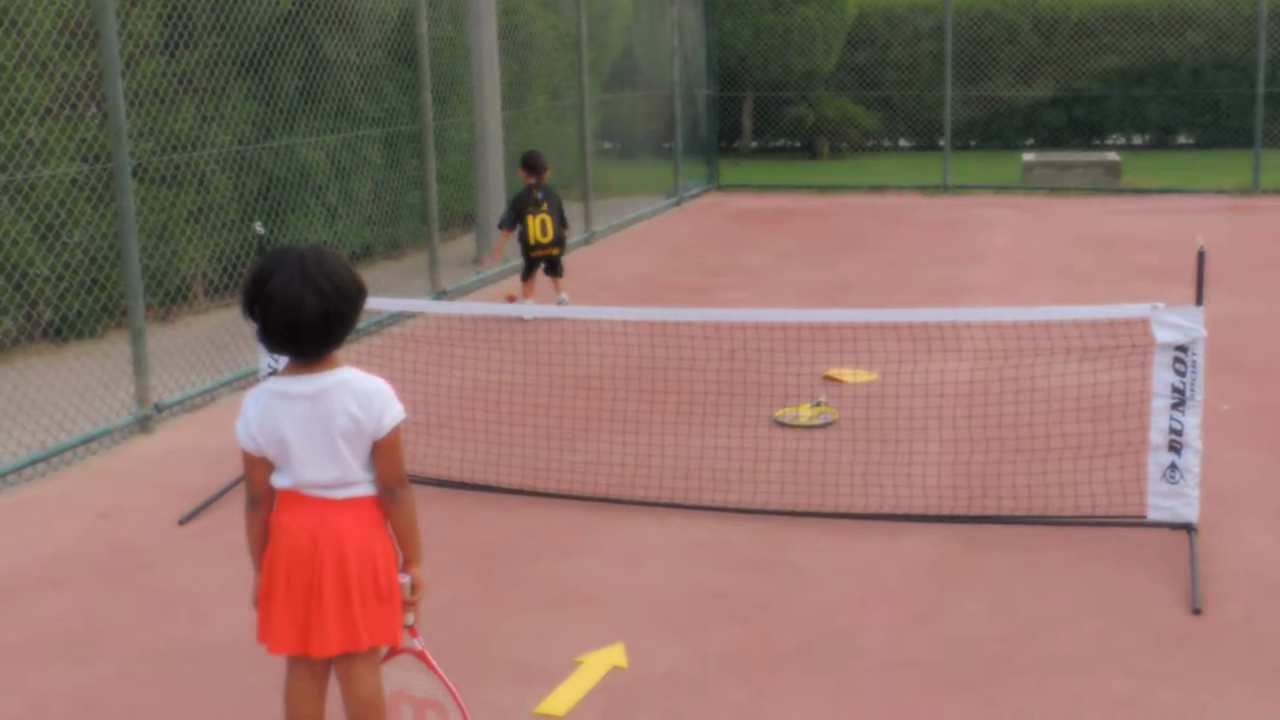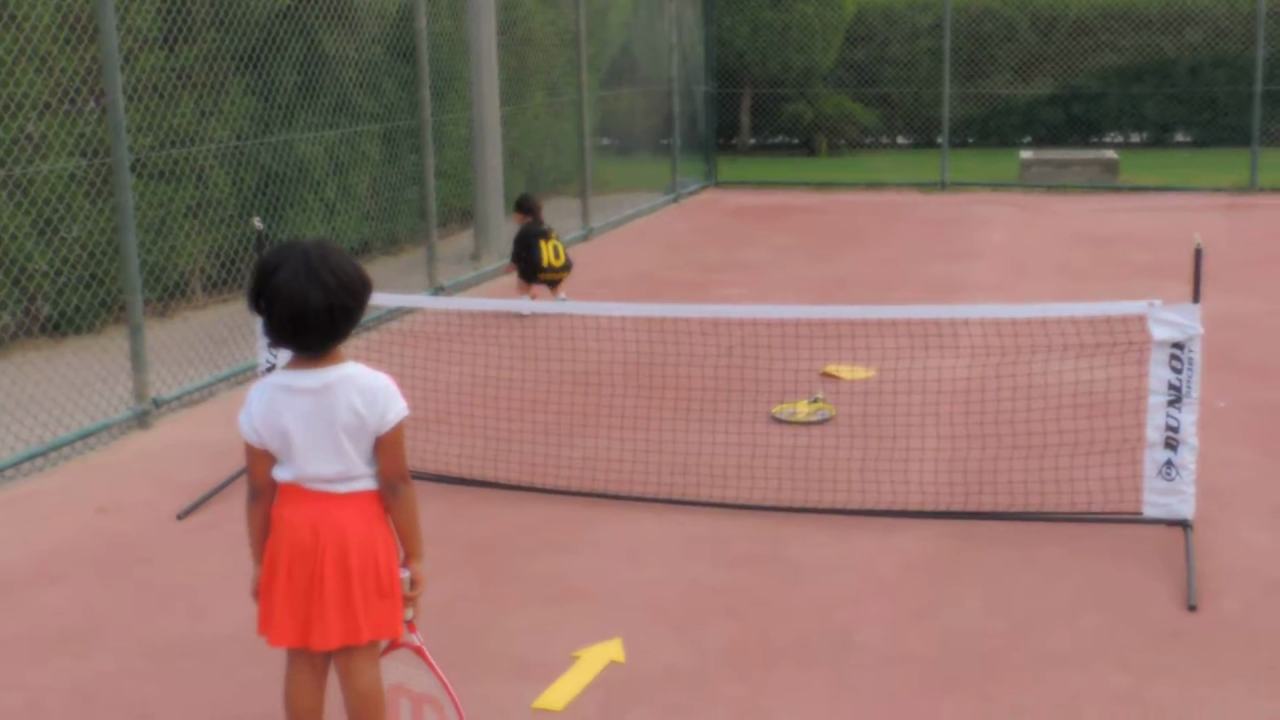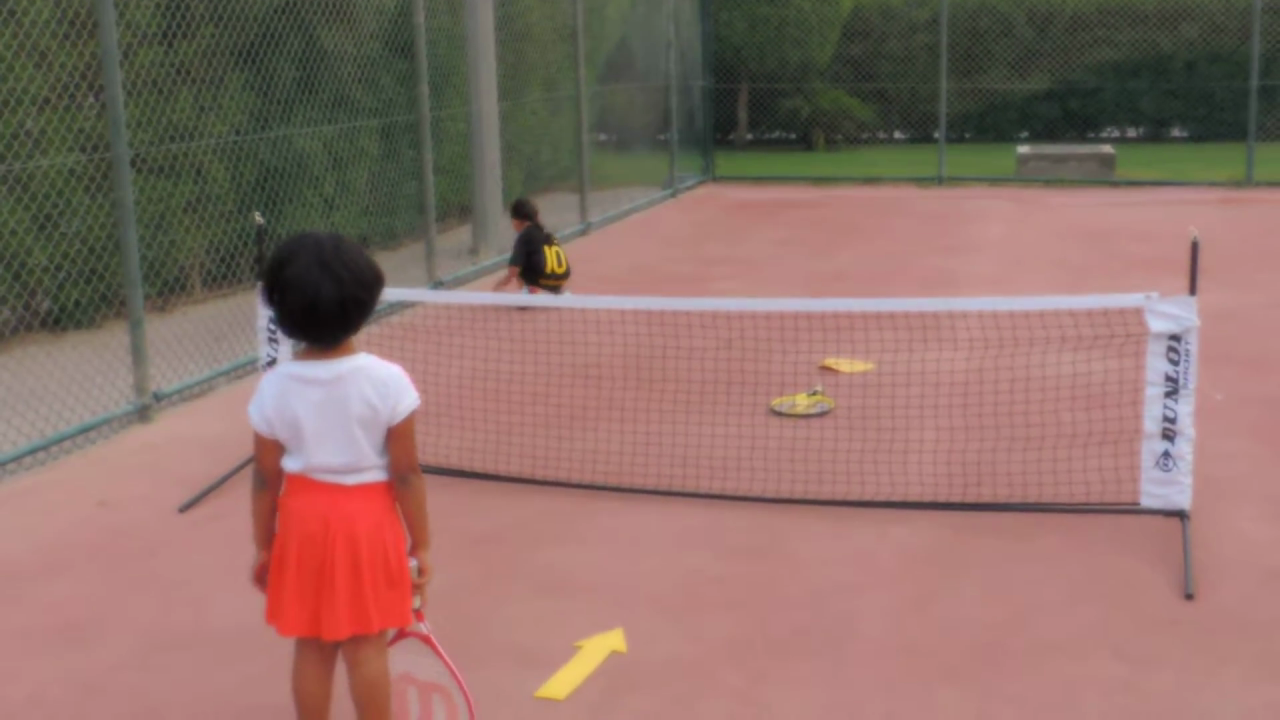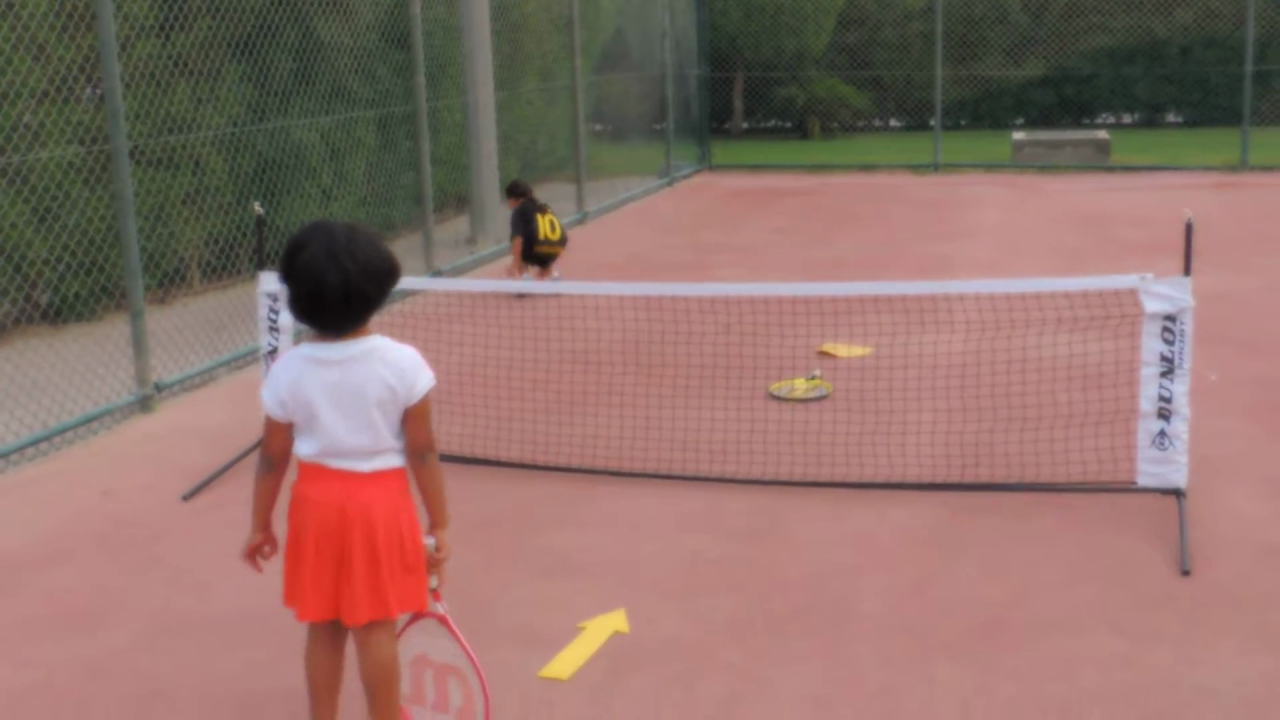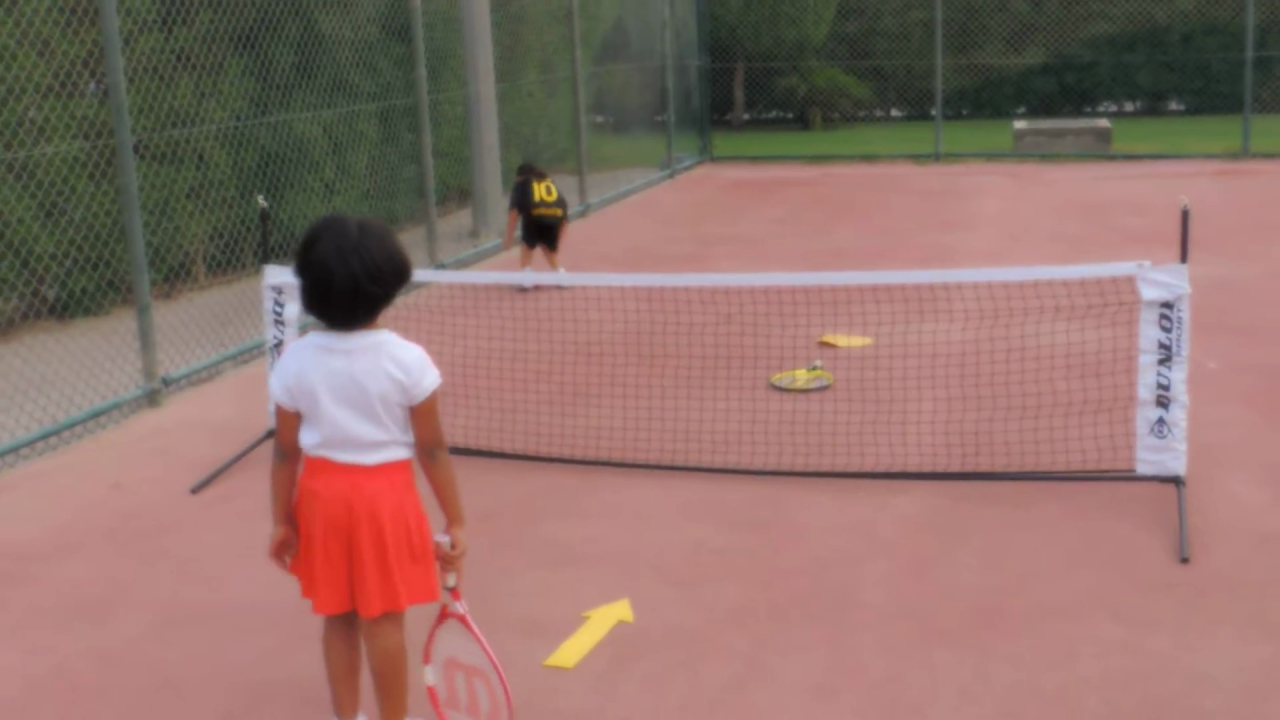
dt=0.2s
person 1, frame 1
left shoulder: (259, 404)
right shoulder: (371, 394)
left elbow: (258, 498)
right elbow: (394, 487)
left wrist: (260, 568)
right wrist: (412, 560)
left hip: (294, 536)
right hip: (357, 536)
left knee: (304, 663)
right knee: (358, 663)
person 1, frame 2
left shoulder: (263, 398)
right shoulder: (375, 390)
left elbow: (260, 491)
right elbow: (396, 483)
left wrist: (259, 560)
right wrist: (413, 555)
left hip: (295, 528)
right hip: (358, 530)
left knee: (303, 656)
right knee: (358, 657)
person 1, frame 3
left shoulder: (274, 387)
right shoulder: (387, 380)
left elbow: (266, 478)
right elbow: (406, 473)
left wrist: (263, 546)
right wrist: (420, 544)
left hip: (304, 517)
right hip: (367, 519)
left knee: (312, 645)
right knee: (365, 647)
person 1, frame 4
left shoulder: (288, 370)
right shoulder: (403, 363)
left elbow: (273, 459)
right elbow: (422, 454)
left wrist: (260, 524)
right wrist: (440, 525)
left hip: (318, 502)
right hip: (380, 503)
left knee: (324, 626)
right knee: (376, 629)
person 1, frame 5
left shoulder: (295, 361)
right shoulder: (407, 360)
left elbow: (286, 451)
right elbow: (432, 450)
left wrist: (281, 520)
right wrist: (455, 522)
left hip: (323, 495)
right hip: (385, 495)
left knee: (338, 615)
right knee: (384, 619)
